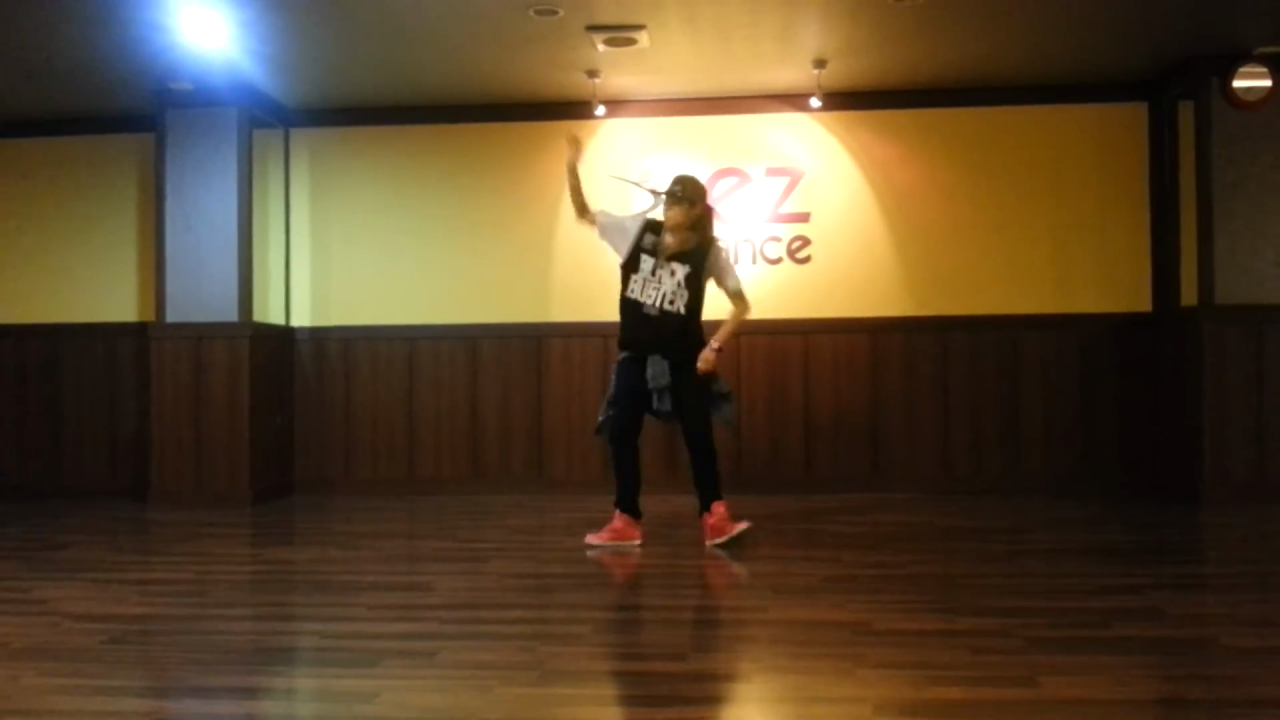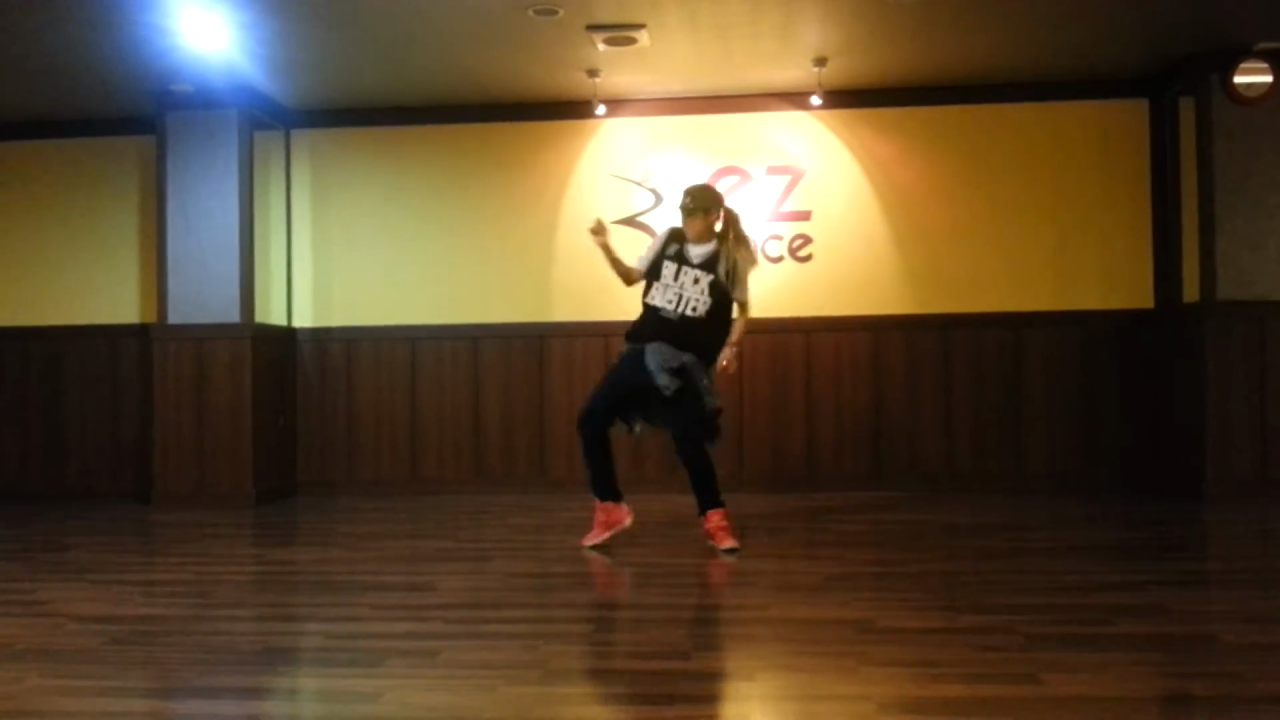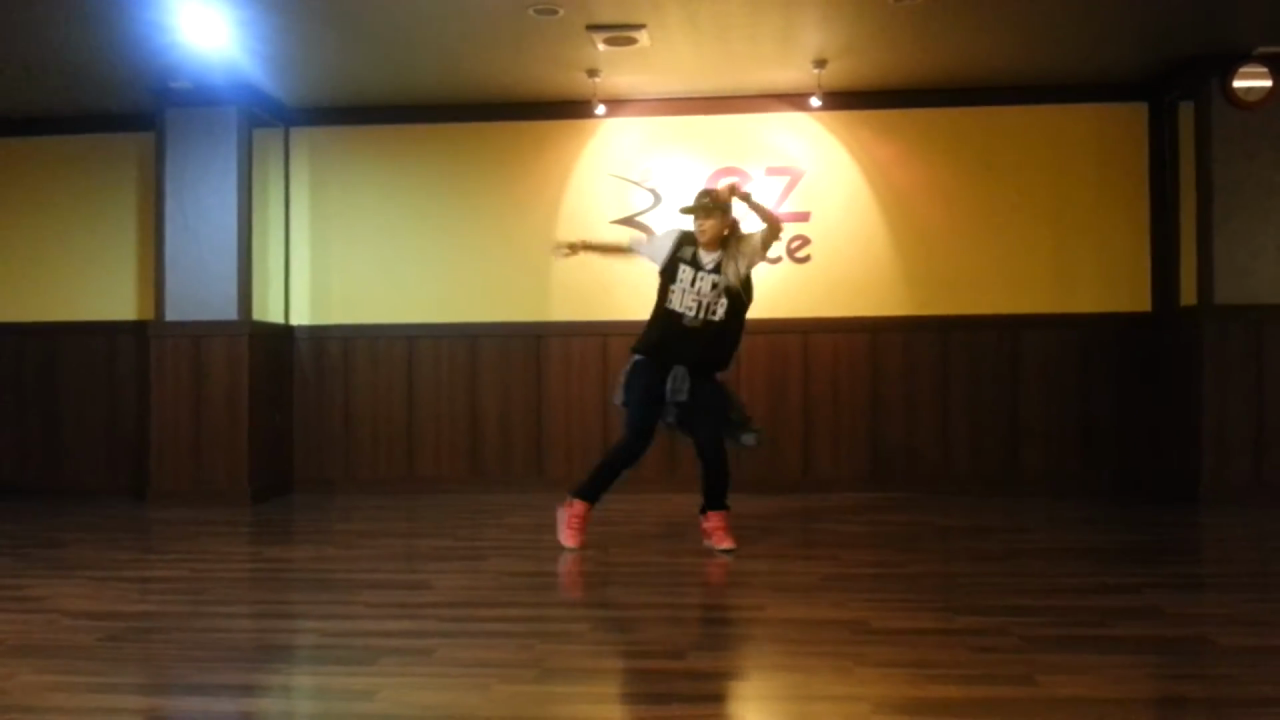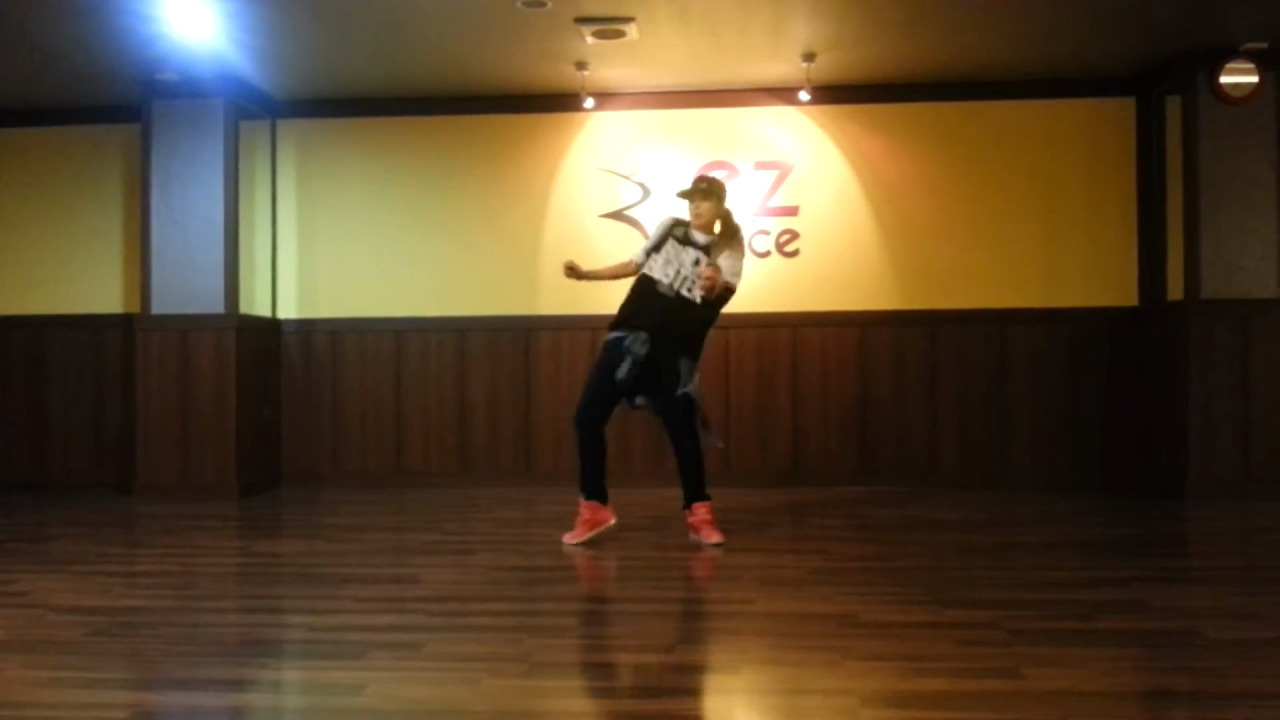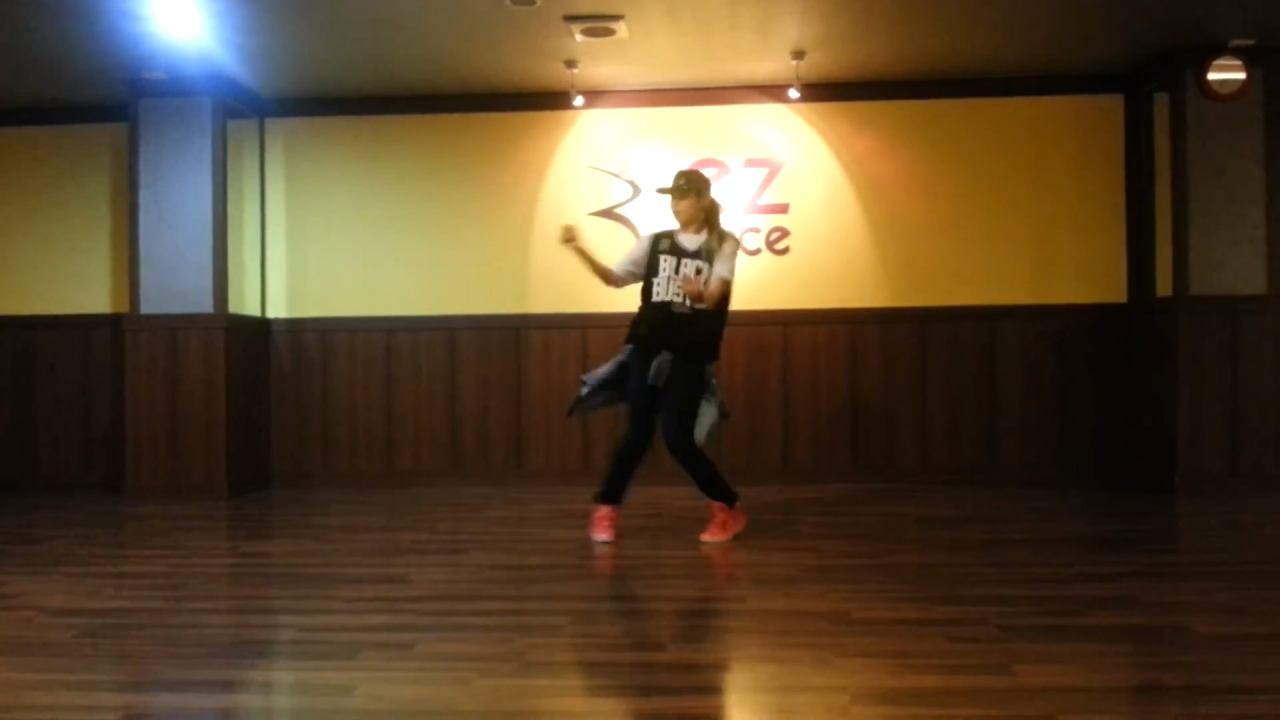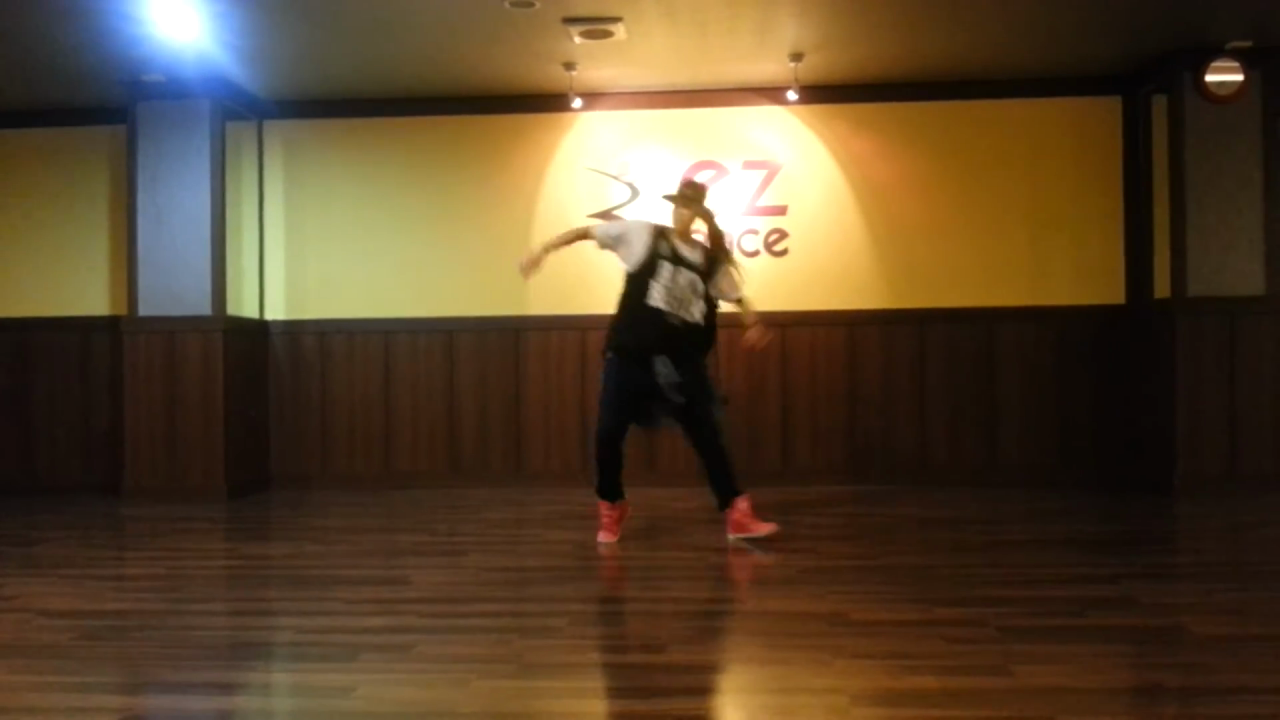
dt=0.5s
person 1, frame 1
left shoulder: (709, 253)
right shoulder: (638, 229)
left elbow: (740, 303)
right elbow: (584, 215)
left wrist: (716, 345)
right wrist: (572, 169)
left hip: (685, 357)
right hip: (637, 356)
left knee: (699, 439)
right knee: (620, 431)
left ankle: (715, 519)
right ankle: (626, 522)
person 1, frame 2
left shoulder: (729, 259)
right shoulder: (668, 240)
left elbow: (741, 311)
right elbow: (632, 278)
left wrist: (731, 346)
right wrist: (605, 246)
left hip: (686, 362)
right hip: (642, 353)
left knee: (689, 442)
right knee: (590, 421)
left ankle: (715, 521)
right ankle: (610, 510)
person 1, frame 3
left shoulder: (740, 255)
right shoulder: (676, 242)
left elbow: (775, 228)
right elbow: (632, 247)
left wrist: (746, 200)
right wrist: (582, 246)
left hip: (700, 374)
right hip: (654, 362)
left knee: (712, 447)
right knee: (635, 441)
left ankle: (715, 523)
right ankle: (578, 507)
person 1, frame 4
left shoulder: (729, 251)
right shoulder: (669, 227)
left elbow: (723, 286)
right elbow: (636, 265)
left wrist: (715, 282)
right wrist: (584, 275)
left hip: (672, 350)
right hip: (626, 336)
left knee: (683, 433)
right knee: (588, 418)
left ankle: (699, 515)
right ankle: (594, 510)
person 1, frame 5
left shoulder: (723, 244)
right shoulder: (655, 242)
left elbow: (717, 292)
right elbow: (614, 279)
left wrist: (701, 289)
right wrist: (578, 249)
left hip: (688, 356)
right hip: (646, 350)
left knee: (677, 440)
right knee: (637, 434)
left ankle: (727, 509)
right ankle: (606, 510)
person 1, frame 6
left shoulder: (711, 260)
right shoulder: (645, 235)
left elbow: (737, 297)
right elbow: (588, 231)
left wrist: (753, 323)
right wrist: (544, 250)
left hip: (681, 360)
right hip: (630, 355)
left knee: (706, 436)
right knee: (608, 434)
left ankle: (737, 514)
right ankle: (612, 510)
